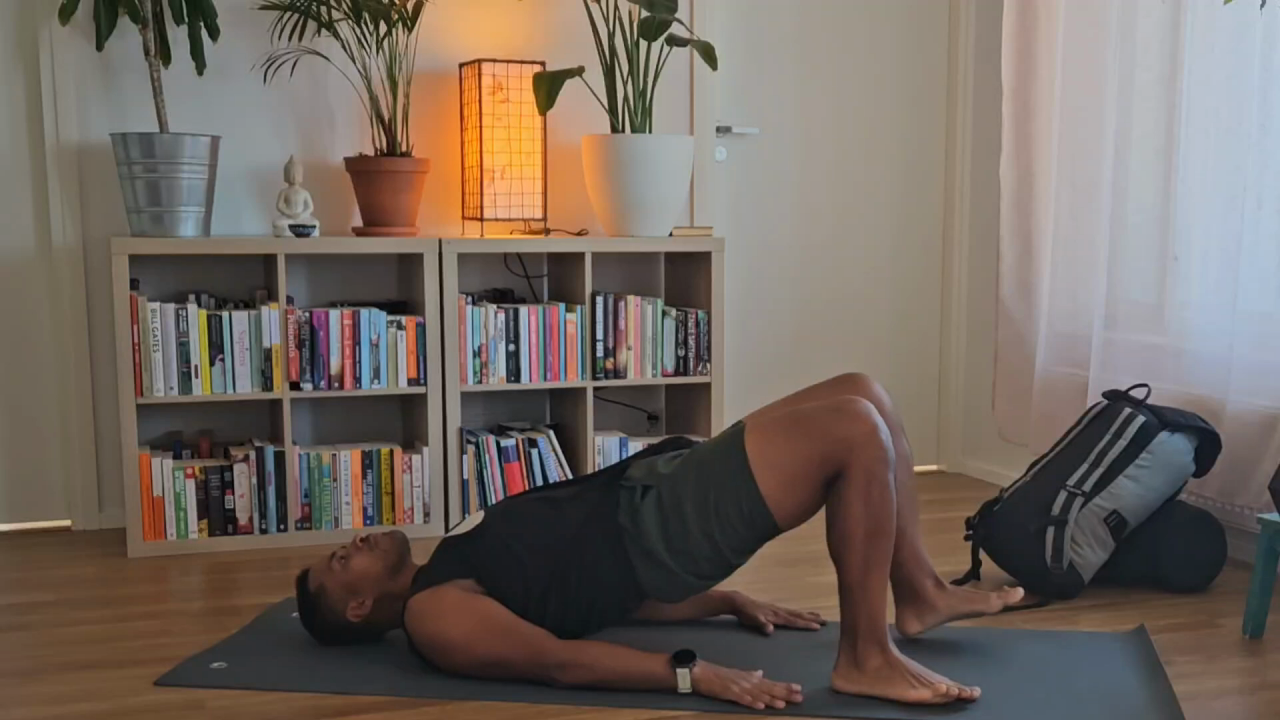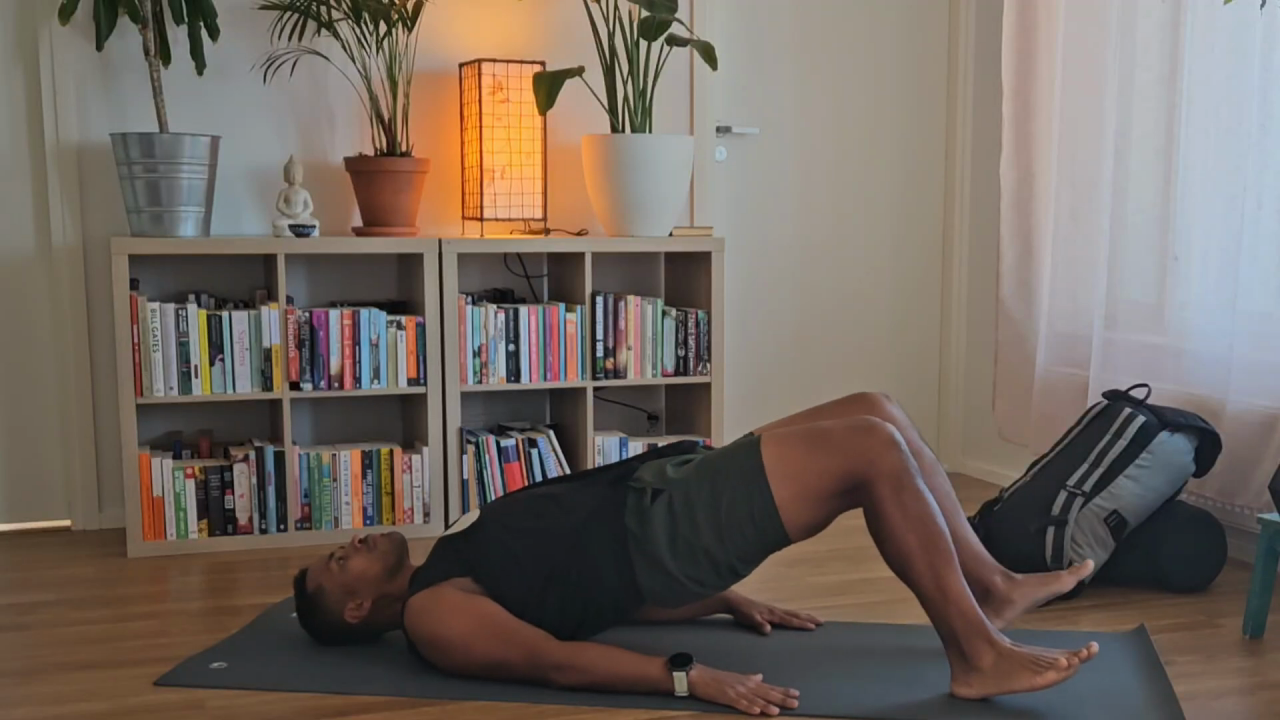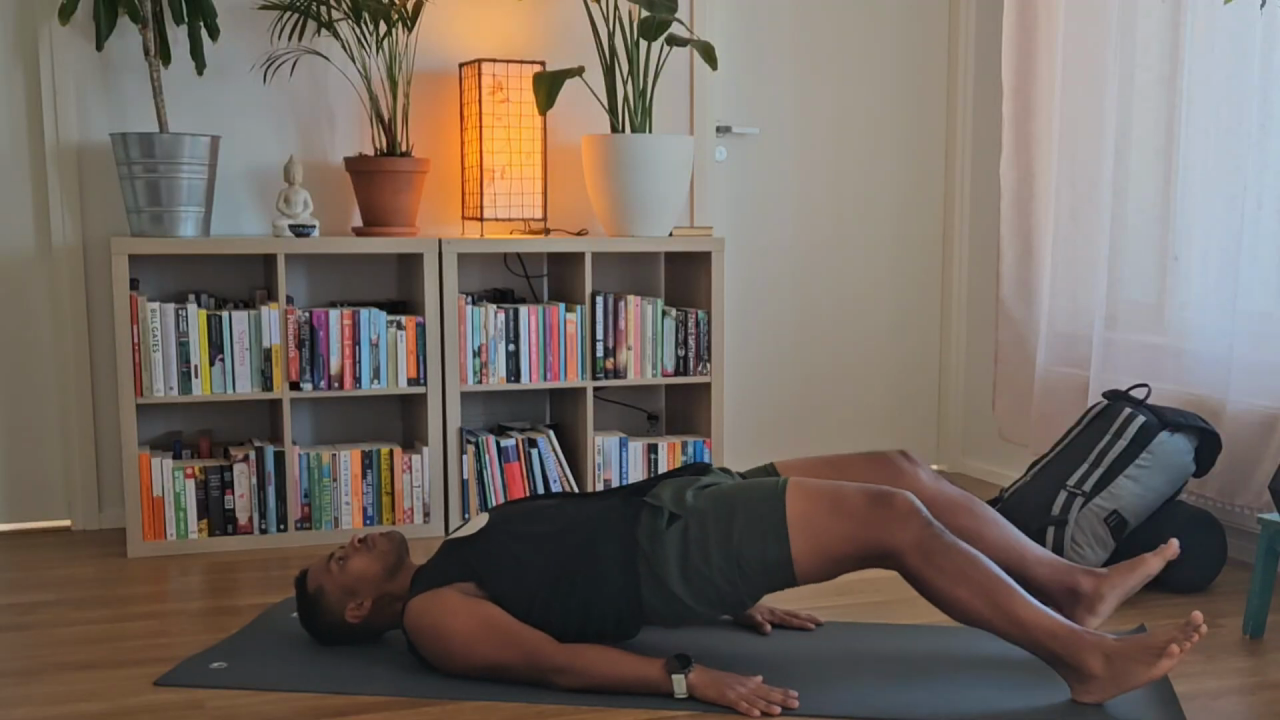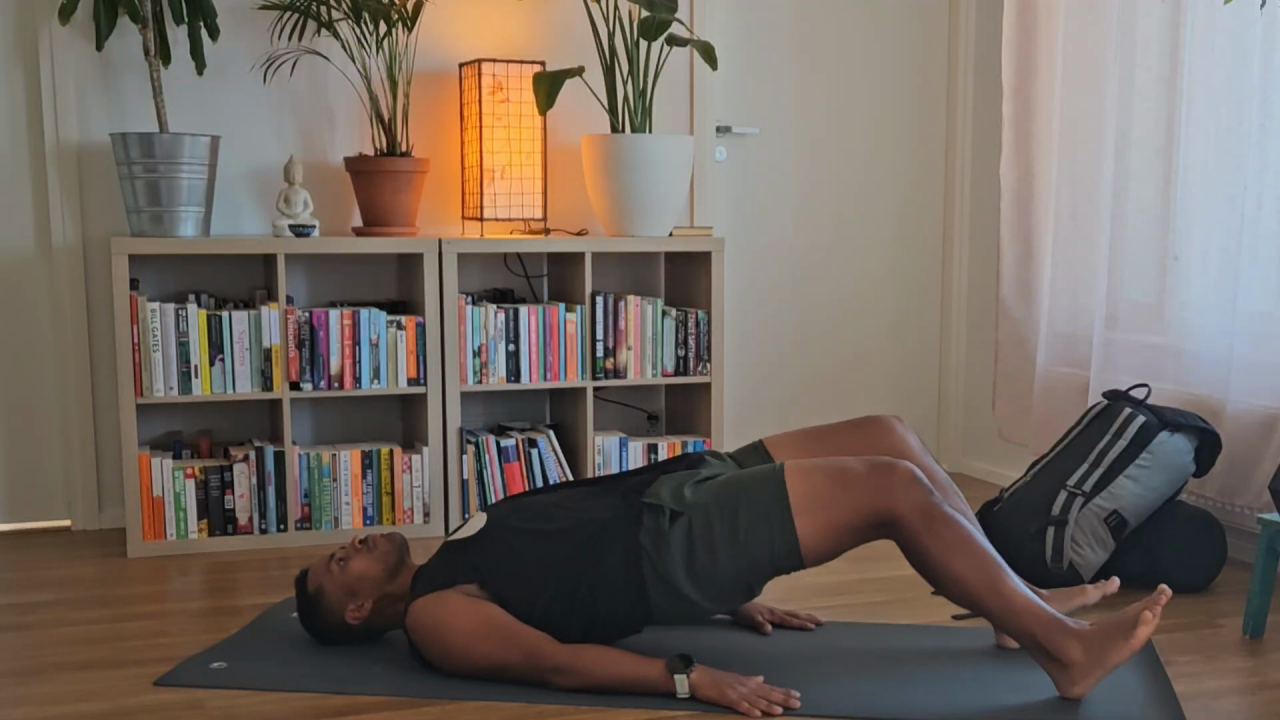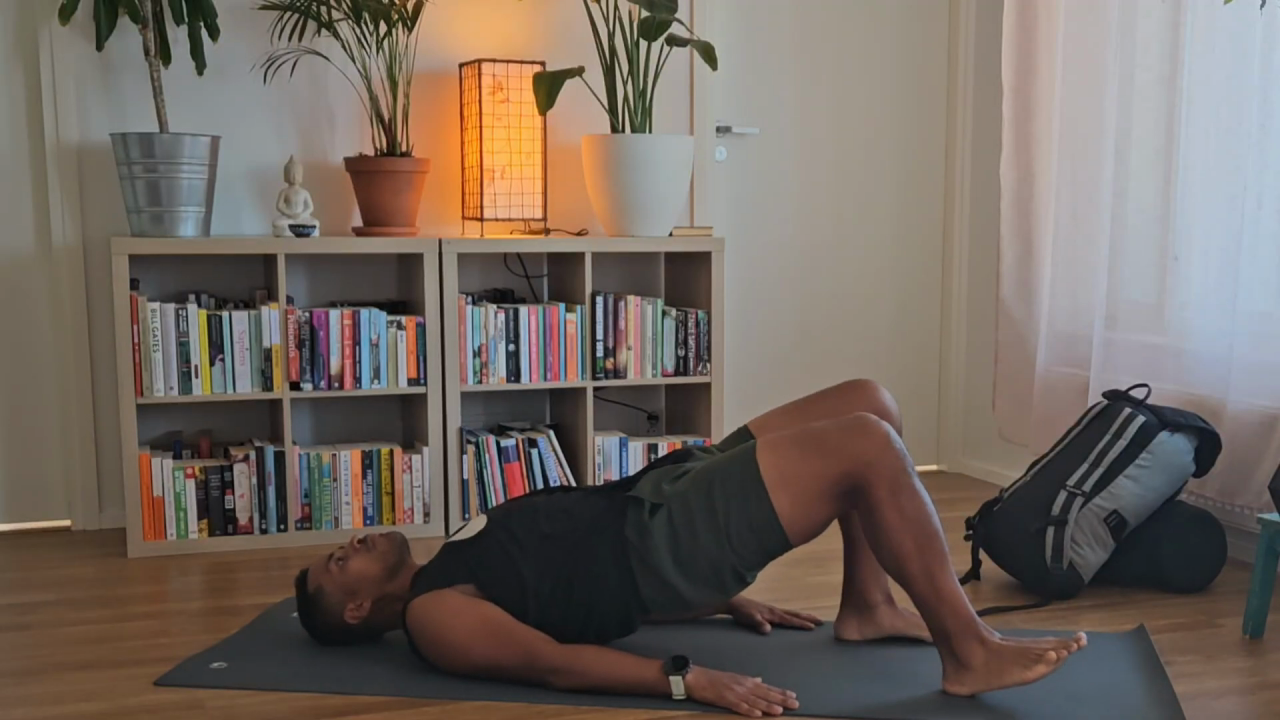
dt=1s
person 1, frame 1
left shoulder: (455, 573)
right shoulder: (433, 617)
right elbow: (557, 661)
left wrist: (730, 602)
right wrist: (696, 673)
left hip: (647, 503)
right hip: (656, 526)
left knee: (862, 397)
right knee: (854, 429)
left ankle: (920, 594)
right ankle: (866, 656)
person 1, frame 2
left shoulder: (451, 569)
right shoulder: (431, 617)
left wrist: (727, 601)
left hip: (660, 505)
right hip: (664, 526)
left knee: (876, 414)
right knee: (871, 444)
left ankle: (993, 589)
person 1, frame 3
left shoulder: (457, 566)
right shoulder: (433, 618)
left wrist: (736, 601)
left hip: (675, 505)
right hip: (673, 545)
left knee: (908, 477)
right knee: (894, 517)
left ankle: (1080, 588)
person 1, frame 4
left shoulder: (457, 566)
right shoulder: (434, 619)
left wrist: (729, 597)
left hip: (672, 504)
right hip: (673, 543)
left knee: (888, 437)
right knee: (897, 486)
left ankle: (1022, 604)
right ankle: (1063, 648)
person 1, frame 5
left shoulder: (458, 570)
right shoulder: (433, 618)
left wrist: (726, 597)
left hip: (657, 502)
right hip: (663, 540)
left knee: (866, 405)
right knee: (866, 441)
left ankle: (866, 605)
right ankle: (968, 653)
